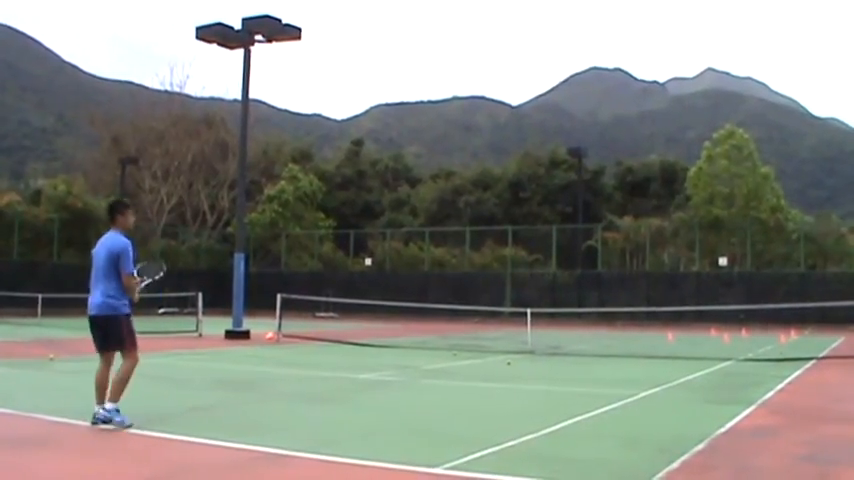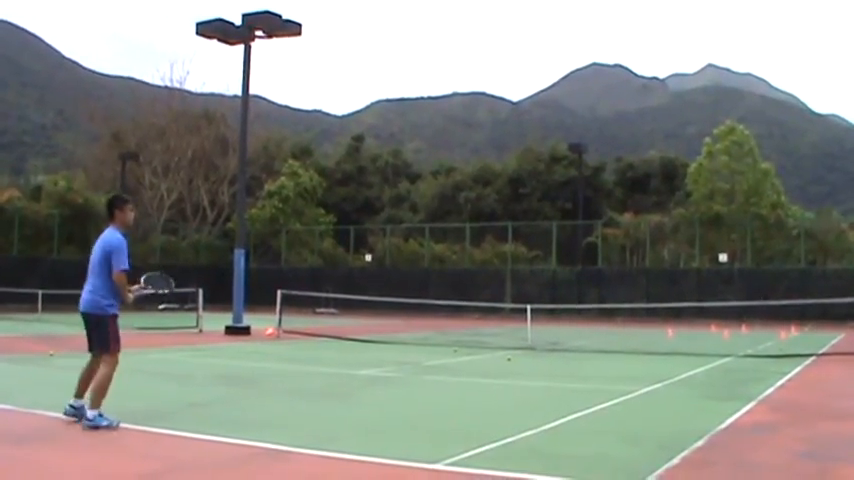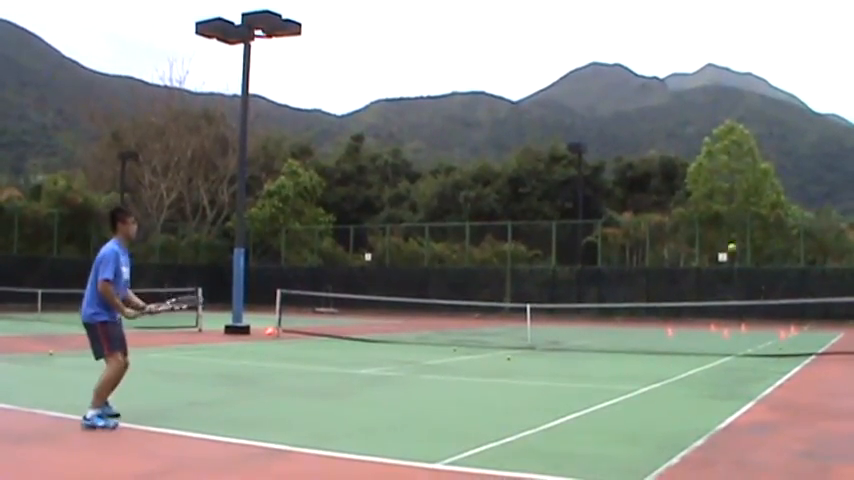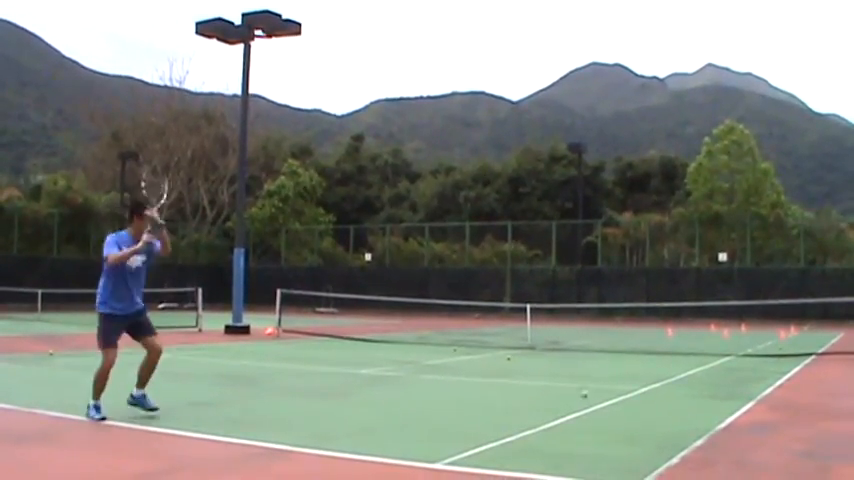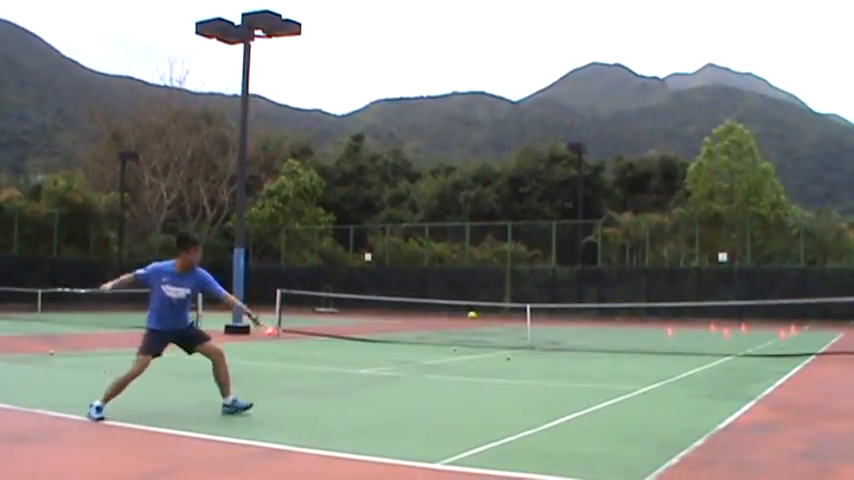
dt=0.4s
person 1, frame 1
left shoulder: (101, 242)
right shoulder: (123, 243)
right elbow: (127, 280)
left wrist: (130, 287)
right wrist: (134, 294)
left hip: (96, 308)
right hip: (115, 308)
left knee: (105, 360)
right knee: (130, 357)
left ankle: (101, 408)
right ankle: (109, 408)
person 1, frame 2
left shoulder: (105, 238)
right shoulder: (118, 240)
right elbow: (118, 277)
left wrist: (126, 290)
right wrist: (127, 296)
left hip: (91, 305)
right hip: (102, 307)
left knee: (98, 358)
right knee: (110, 360)
left ankle: (76, 405)
right ankle: (92, 414)
person 1, frame 3
left shoulder: (125, 255)
right shoulder: (110, 253)
right elbow: (103, 288)
left wrist: (142, 306)
right wrist: (124, 310)
left hip: (112, 318)
right hip: (98, 316)
left knee: (123, 364)
right knee: (114, 364)
left ankle: (101, 404)
right ankle: (93, 415)
person 1, frame 4
left shoulder: (148, 241)
right shoulder: (115, 238)
left elbow: (165, 251)
right elbow: (113, 261)
left wrist: (160, 226)
right wrist: (139, 247)
left hip: (135, 308)
right hip: (110, 309)
left knee: (156, 349)
right knee: (108, 361)
left ankle: (138, 394)
right ankle: (94, 404)
person 1, frame 5
left shoulder: (200, 275)
right shoulder: (159, 270)
left elbow: (225, 296)
right elbow: (134, 277)
left wrist: (248, 312)
right wrist: (112, 284)
left hip: (184, 326)
right hip: (159, 327)
left knee: (217, 353)
right knee: (136, 369)
left ankle: (229, 401)
right ankle: (99, 405)
